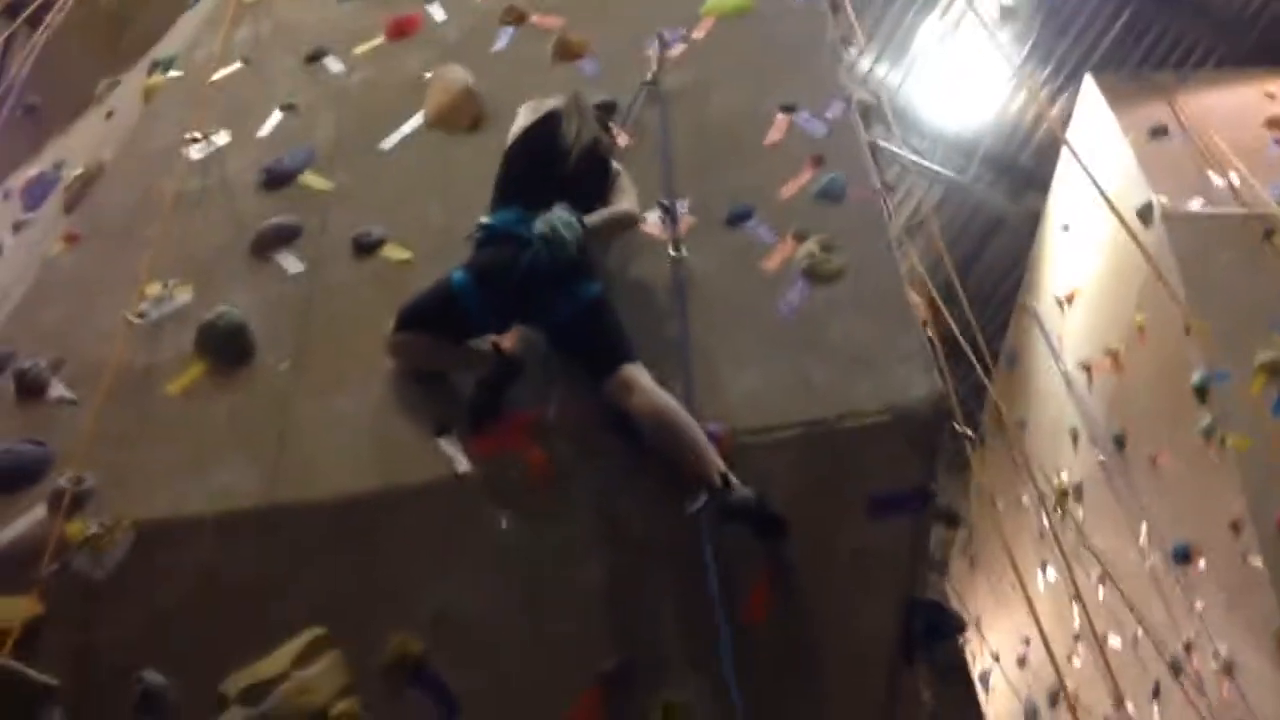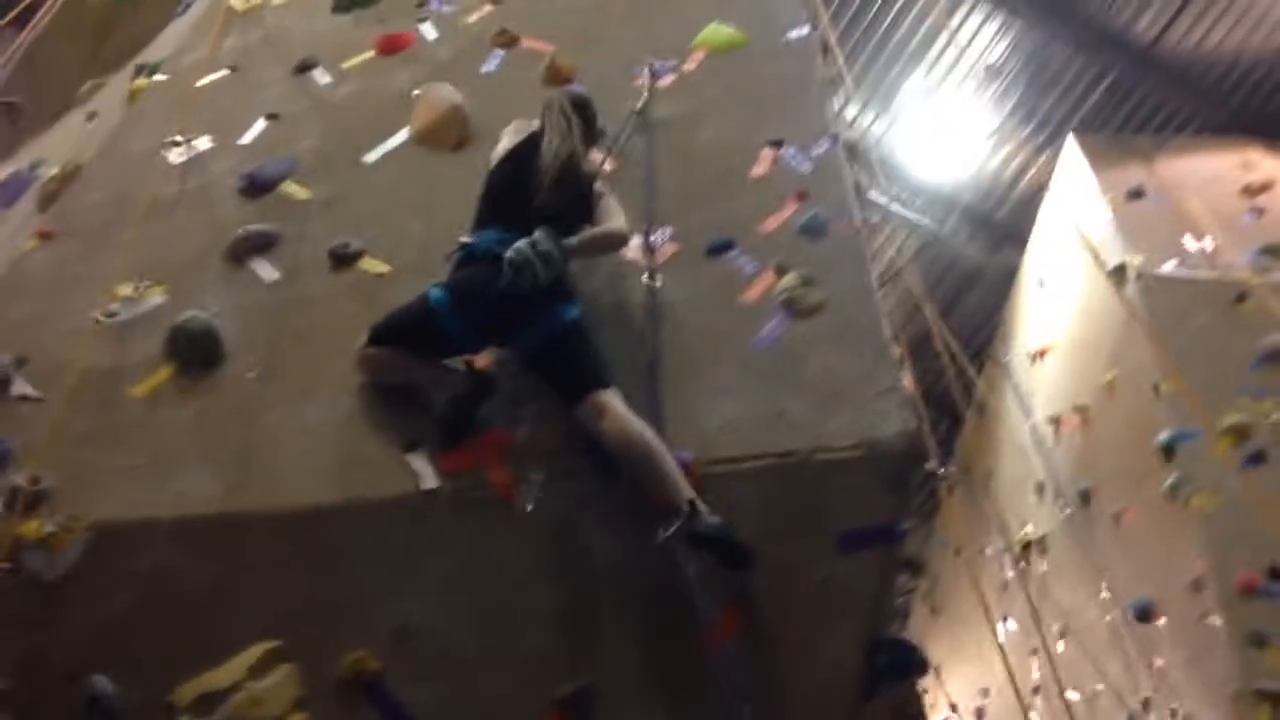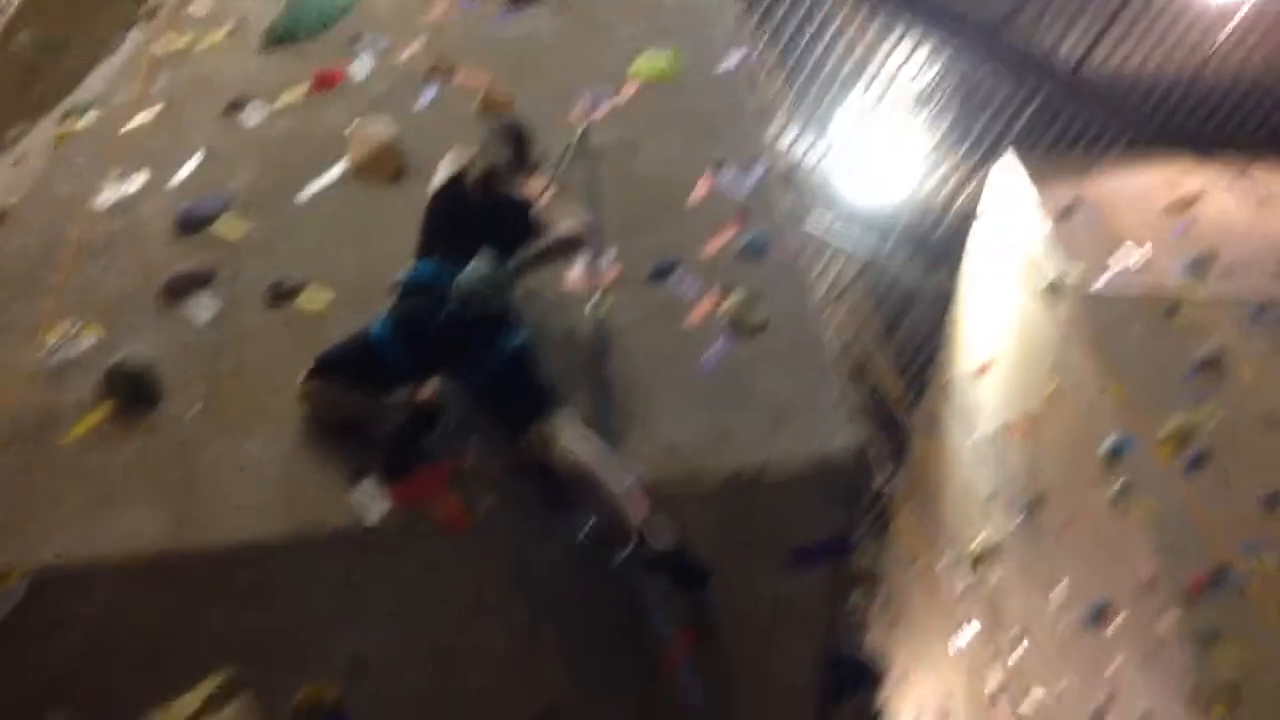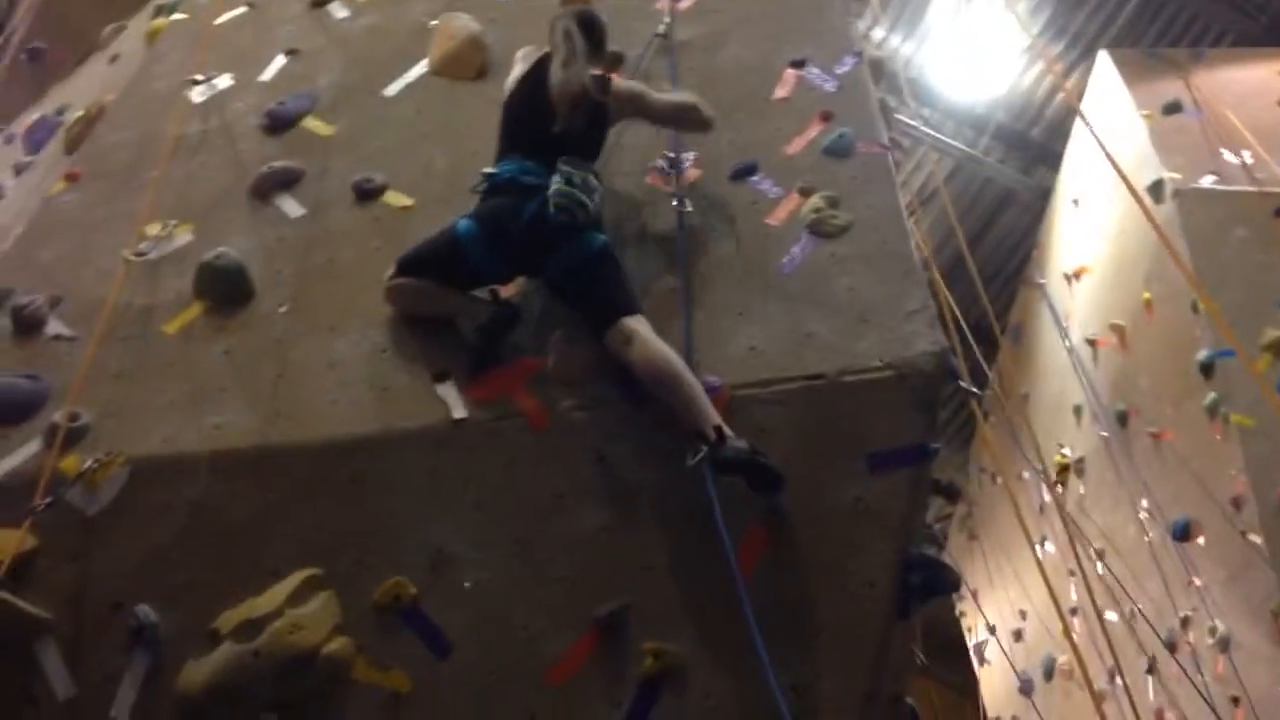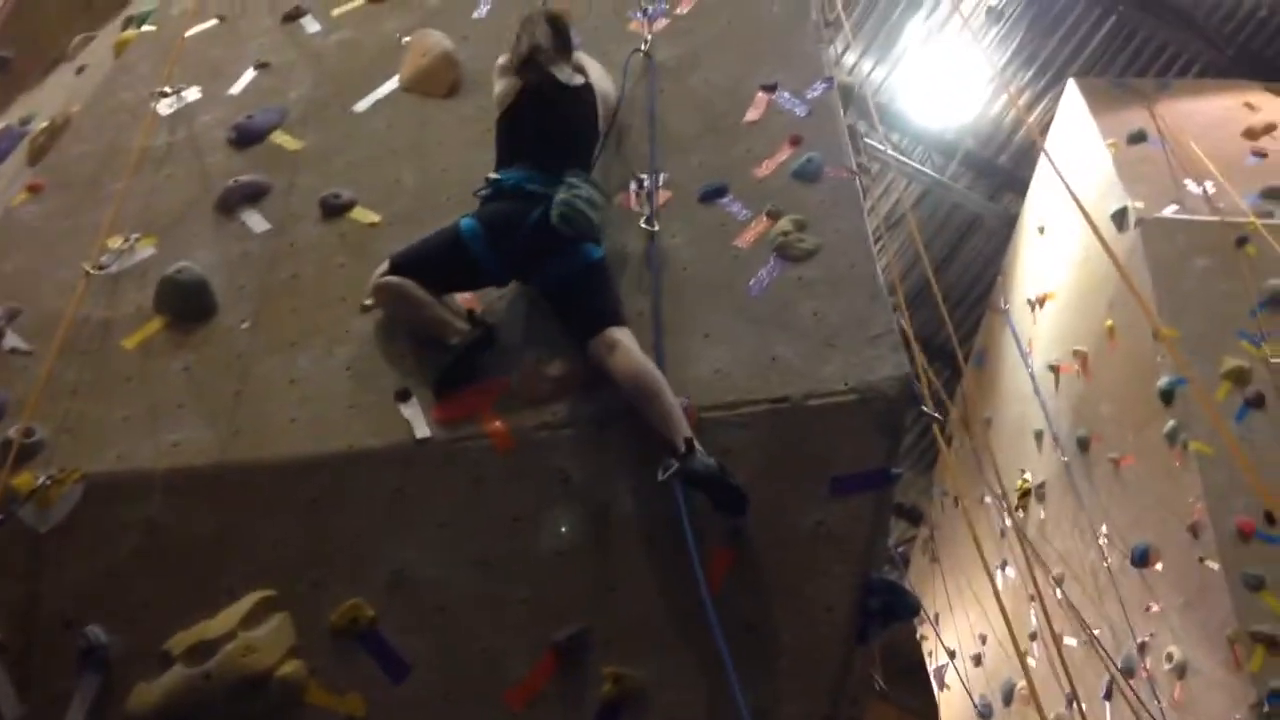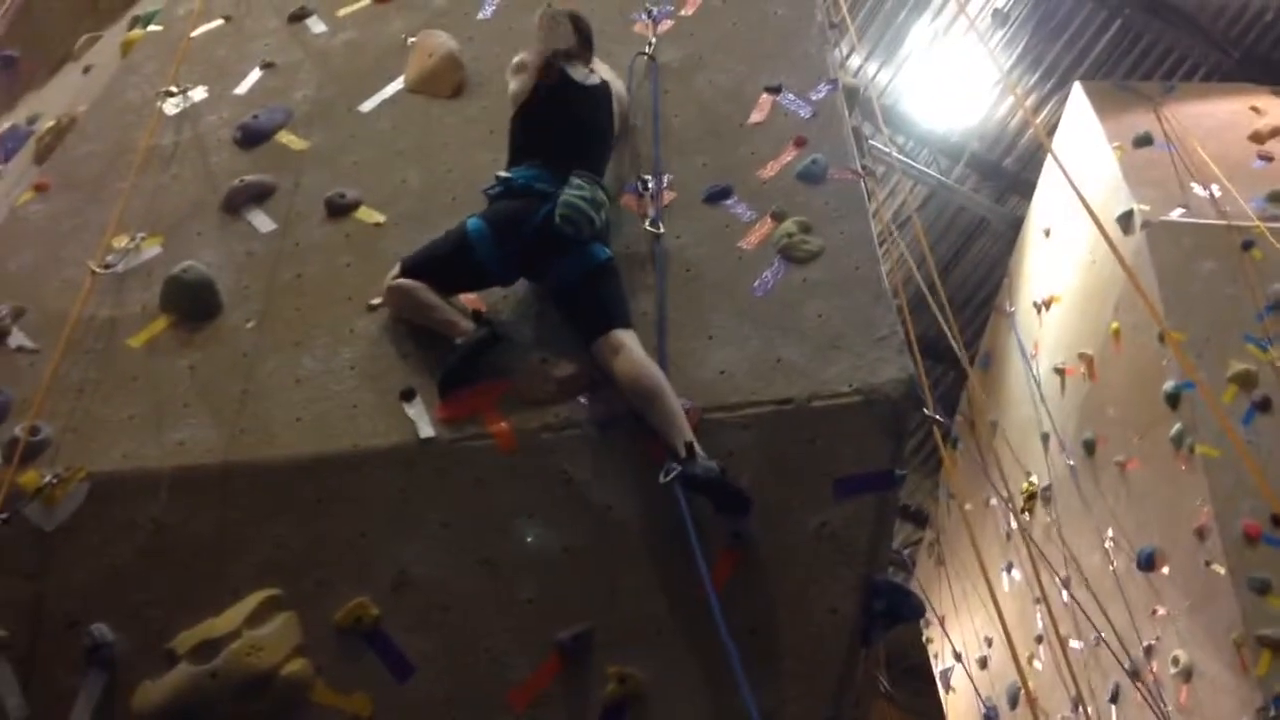
dt=0.4s
person 1, frame 1
left shoulder: (532, 118)
right shoulder: (607, 163)
right elbow: (627, 212)
left wrist: (564, 105)
right wrist: (581, 227)
left hip: (499, 262)
right hip: (564, 273)
left knee: (402, 340)
right knee: (632, 382)
left ankle: (492, 362)
right ankle: (725, 485)
person 1, frame 2
left shoulder: (515, 140)
right shoulder: (590, 185)
right elbow: (617, 231)
right wrist: (558, 251)
left hip: (477, 283)
right hip: (542, 297)
left knee: (372, 356)
right knee: (604, 406)
left ankle: (463, 382)
right ankle: (691, 512)
person 1, frame 3
left shoulder: (452, 175)
right shoulder: (523, 211)
right elbow: (573, 233)
right wrist: (510, 270)
left hip: (419, 314)
right hip: (482, 324)
left knee: (314, 389)
right knee: (554, 429)
left ankle: (409, 411)
right ankle: (641, 525)
person 1, frame 4
left shoulder: (525, 64)
right shoulder: (613, 91)
right elbow: (702, 117)
left hip: (503, 213)
right hip: (570, 225)
left knee: (399, 286)
right knee: (631, 334)
left ankle: (485, 313)
right ankle: (722, 440)
person 1, frame 5
left shoulder: (511, 75)
right shoulder: (598, 91)
left wrist: (533, 49)
right wrist: (577, 56)
left hip: (507, 219)
right hip: (570, 232)
left knee: (386, 283)
right knee: (615, 343)
left ankle: (463, 335)
right ankle: (691, 454)
person 1, frame 6
left shoulder: (525, 70)
right shoulder: (613, 92)
left wrist: (547, 43)
right wrist: (589, 58)
left hip: (516, 217)
right hip: (579, 232)
left knee: (398, 285)
right knee: (620, 345)
left ankle: (469, 334)
right ankle: (693, 457)
